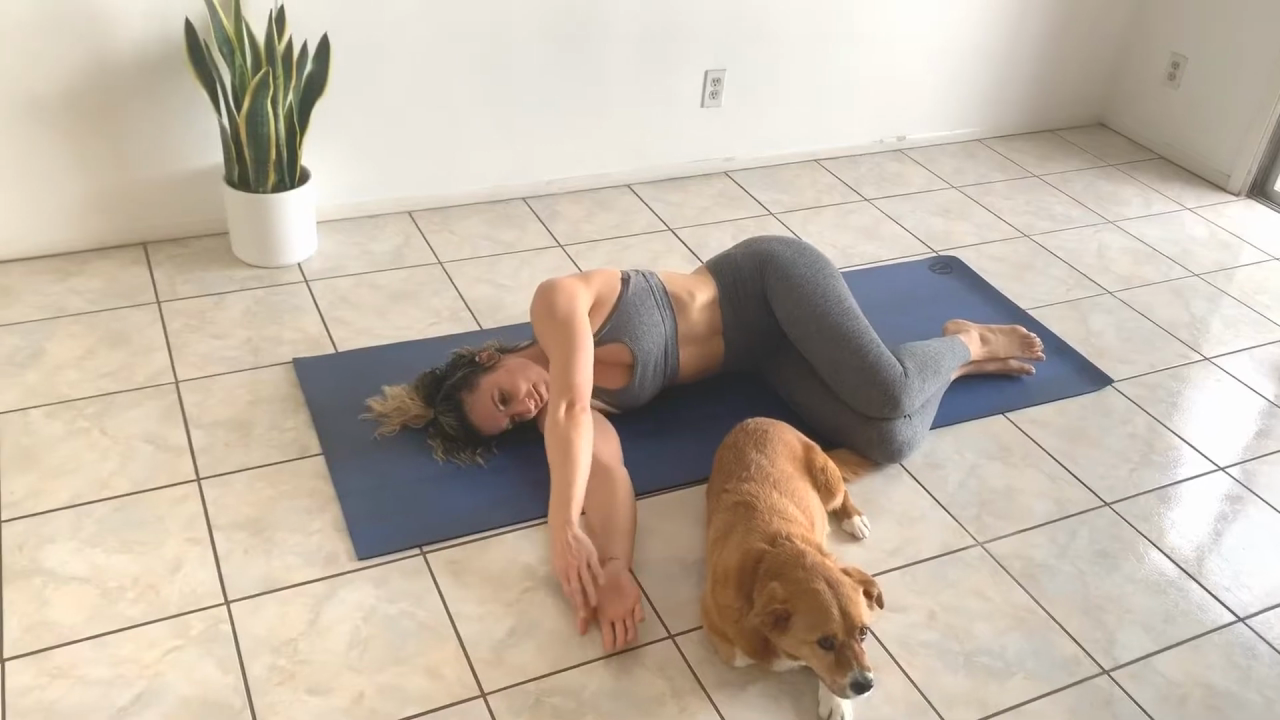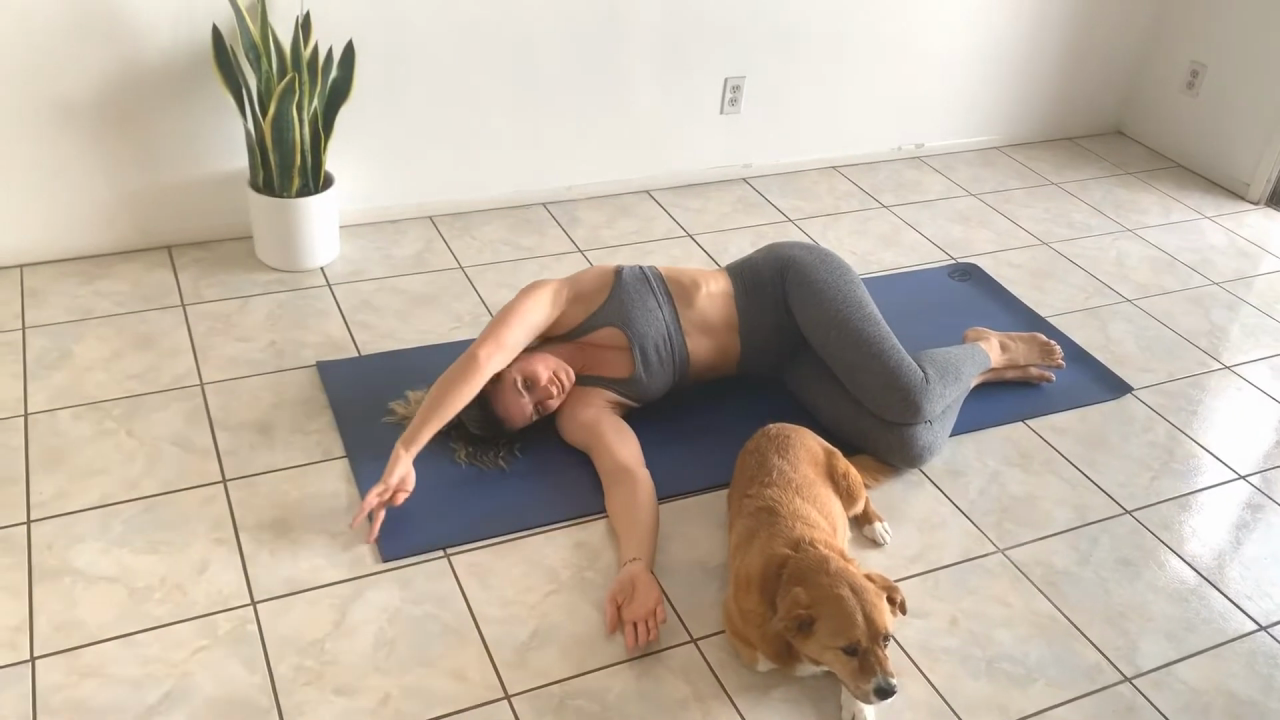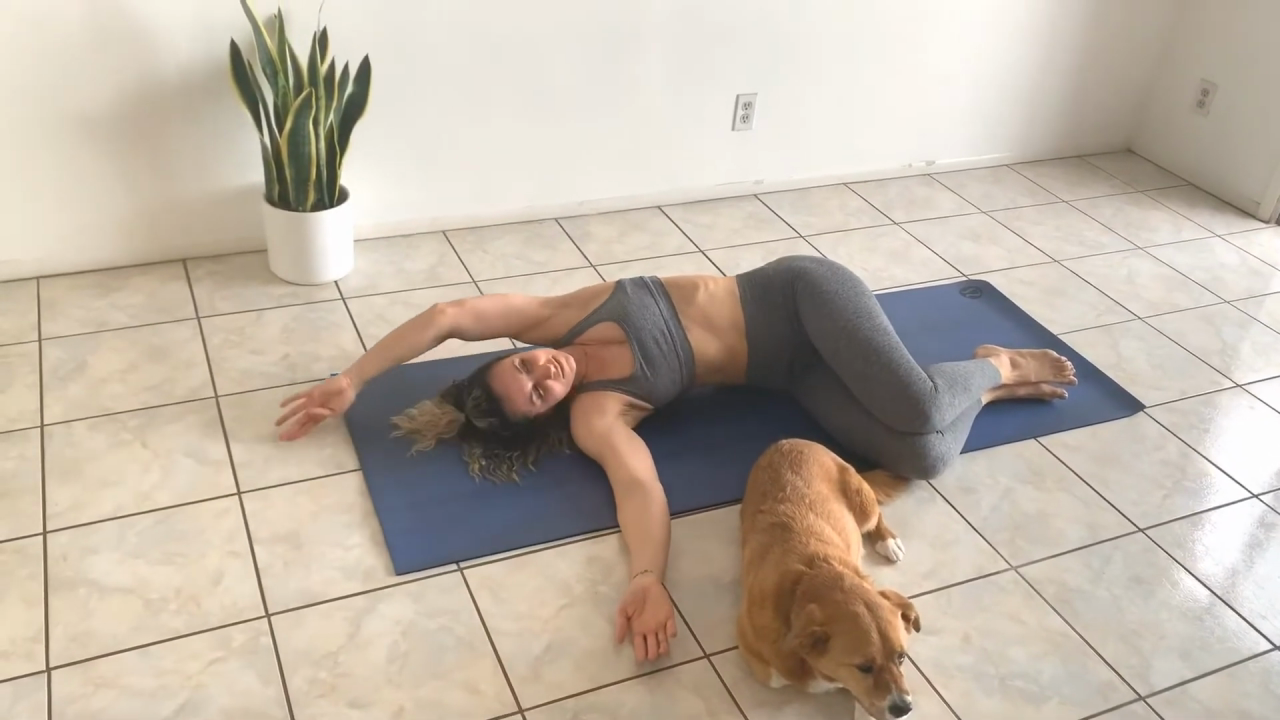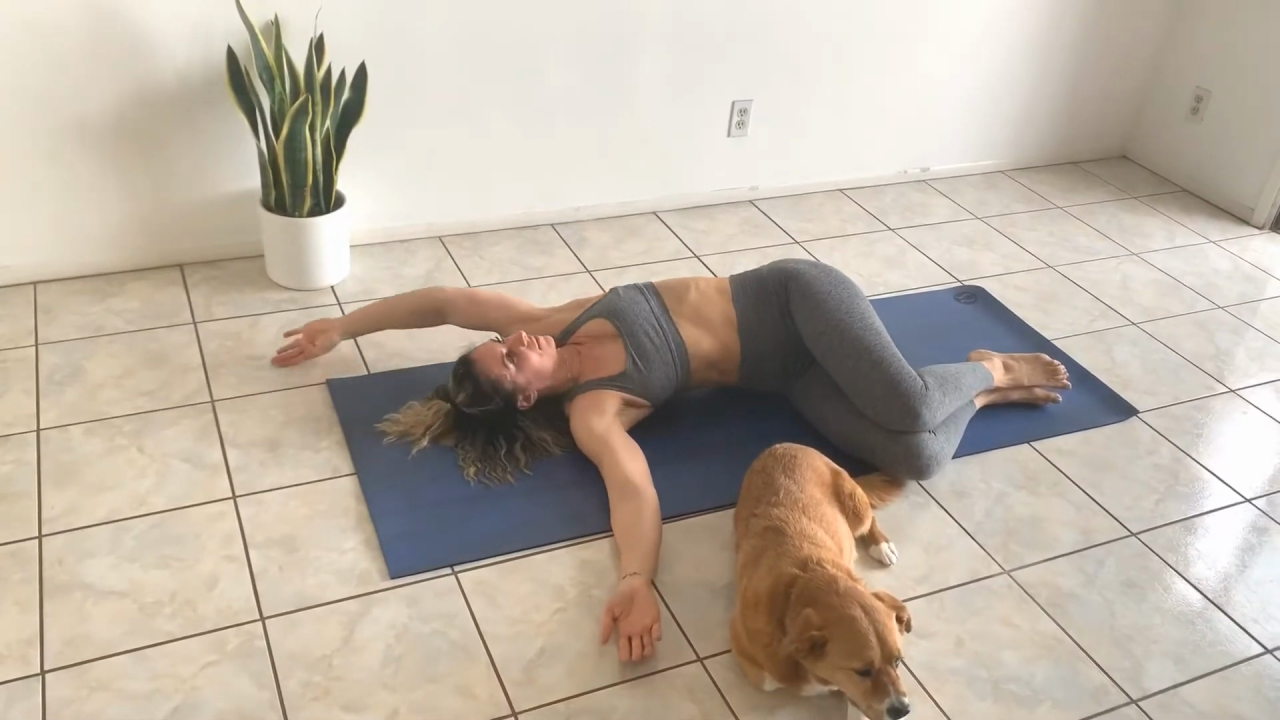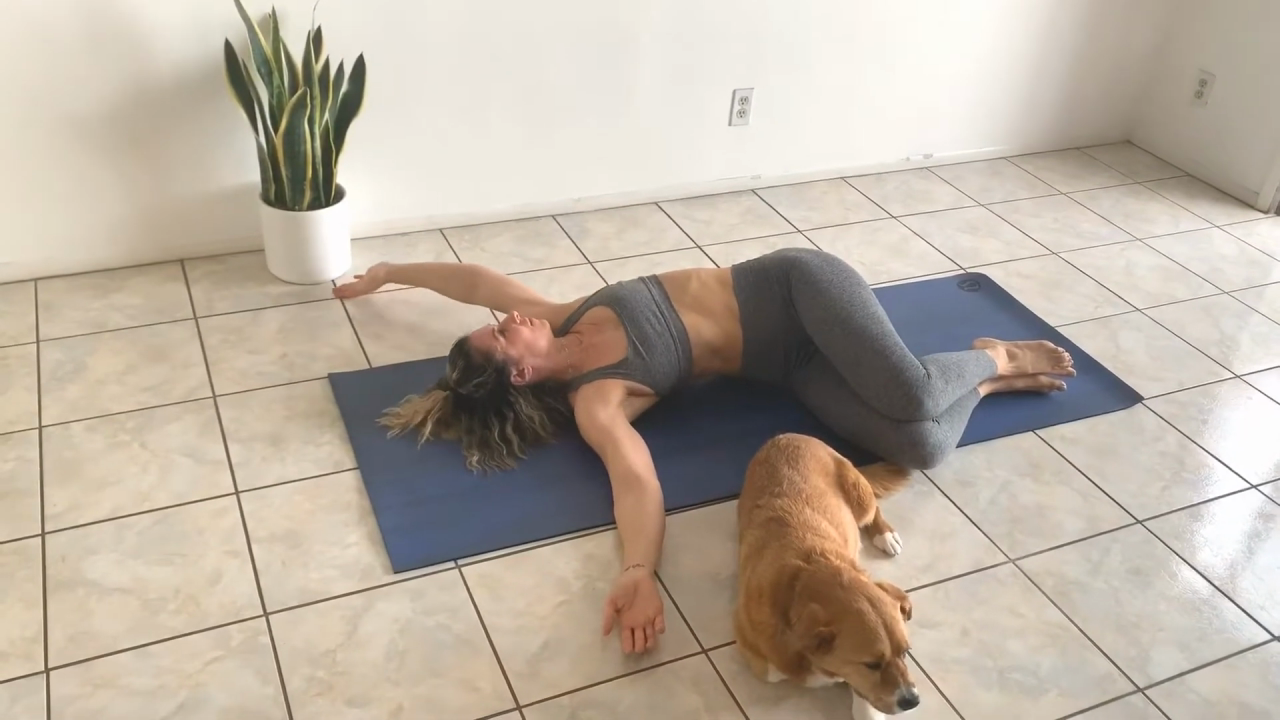
dt=1s
person 1, frame 1
left shoulder: (556, 301)
right shoulder: (562, 414)
left elbow: (570, 406)
right elbow: (607, 468)
left wrist: (566, 529)
right wrist: (615, 564)
left hip: (770, 275)
right hip: (758, 351)
left knee: (888, 398)
right knee: (886, 441)
left ankle: (965, 343)
right ankle: (956, 360)
person 1, frame 2
left shoulder: (555, 303)
right shoulder: (582, 413)
left elbow: (481, 358)
right elbow: (626, 472)
left wrist: (404, 449)
right wrist: (635, 566)
left hip: (789, 279)
right hip: (775, 359)
left knee: (909, 403)
right knee: (907, 444)
left ankle: (985, 350)
right ankle: (980, 365)
person 1, frame 3
left shoulder: (550, 315)
right shoulder: (593, 417)
right elbow: (639, 485)
left hip: (798, 291)
right hip: (784, 371)
left knee: (917, 413)
right knee: (920, 456)
left ankle: (995, 368)
right ankle: (989, 381)
person 1, frame 4
right shoulder: (590, 415)
left elbow: (445, 301)
right elbow: (634, 488)
left hip: (791, 293)
right hip: (778, 371)
left knee: (907, 410)
right knee: (913, 456)
left ankle: (988, 372)
right ankle: (981, 388)
person 1, frame 5
right shoulder: (594, 403)
left elbow: (475, 279)
right elbow: (637, 478)
left hip: (794, 282)
right hip: (782, 360)
right knee: (919, 444)
left ankle: (993, 359)
right ankle: (987, 377)
